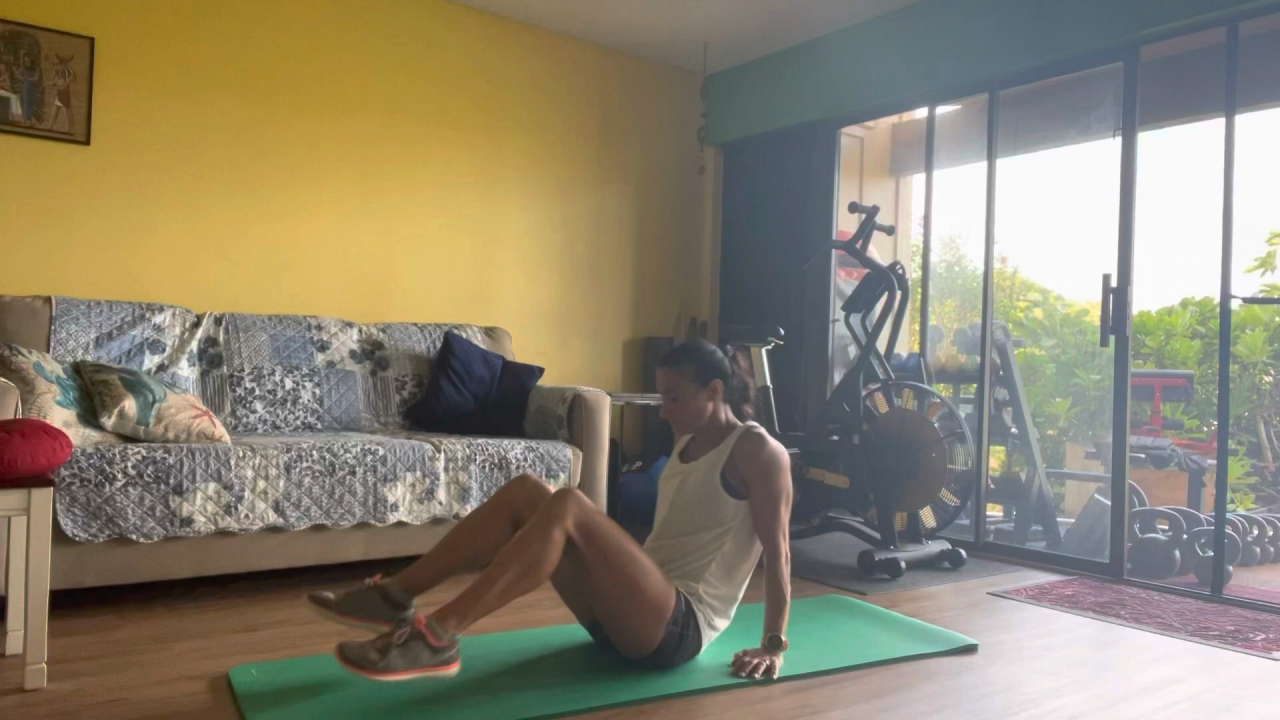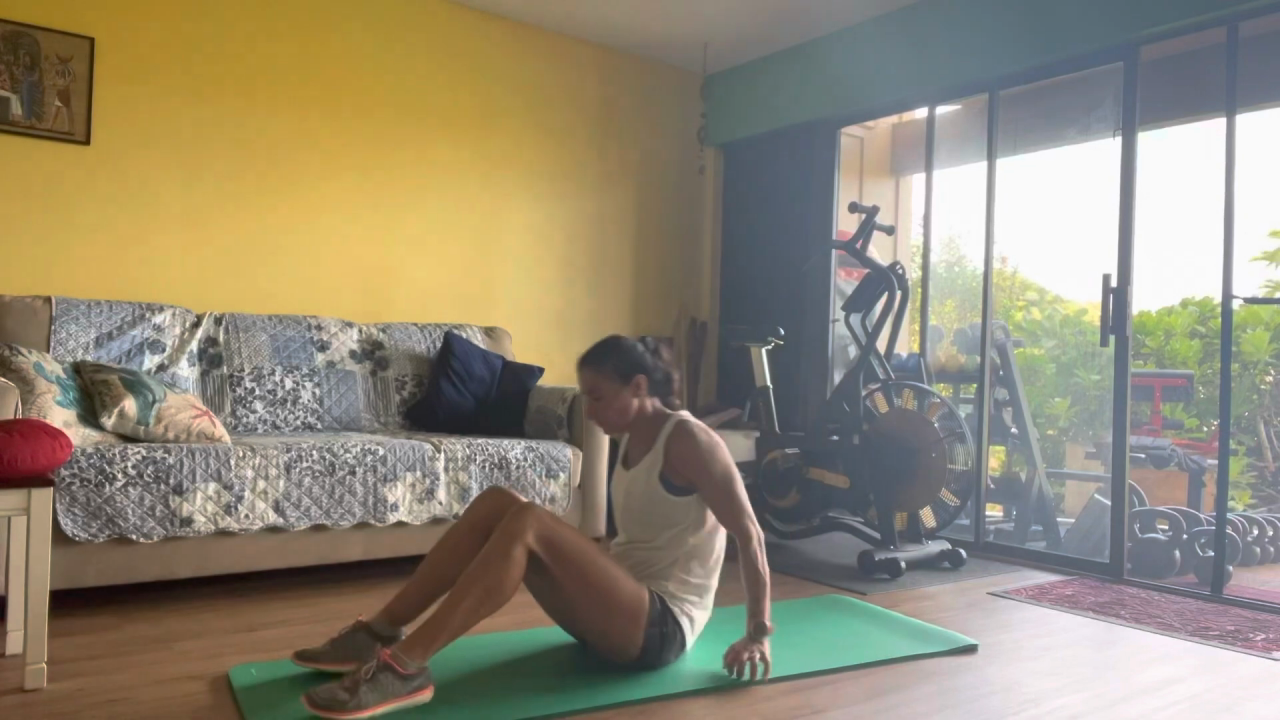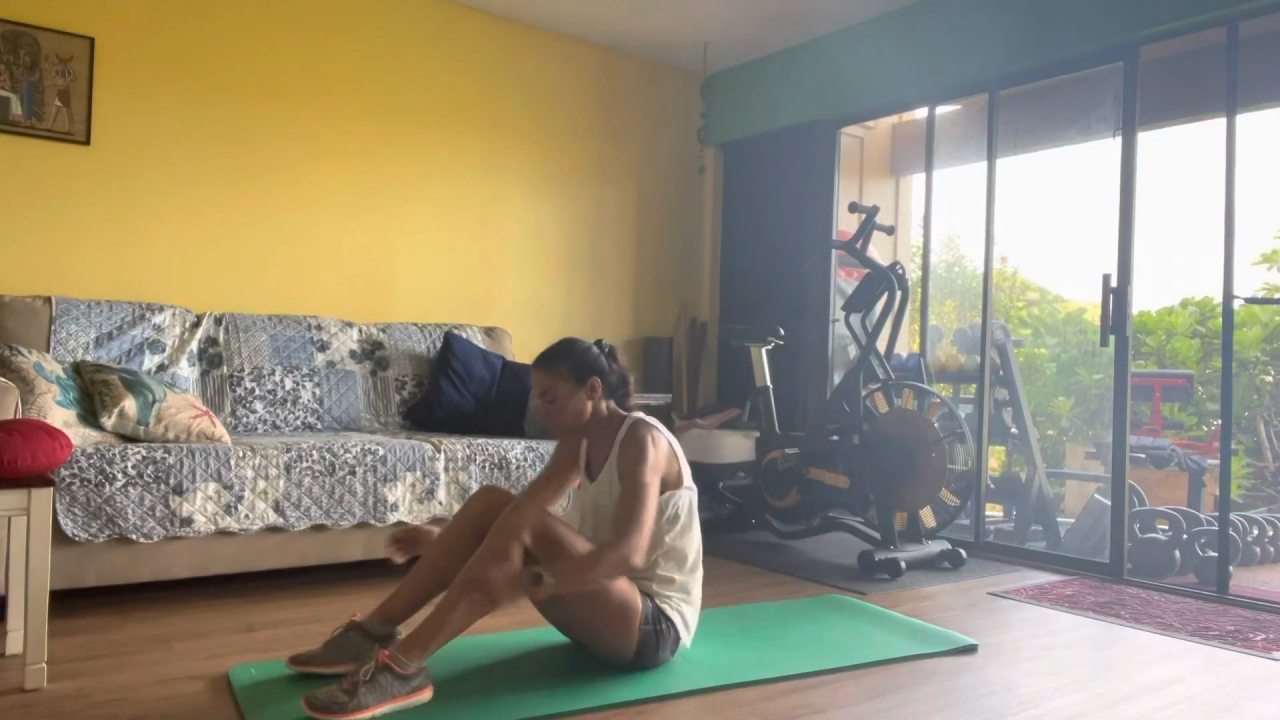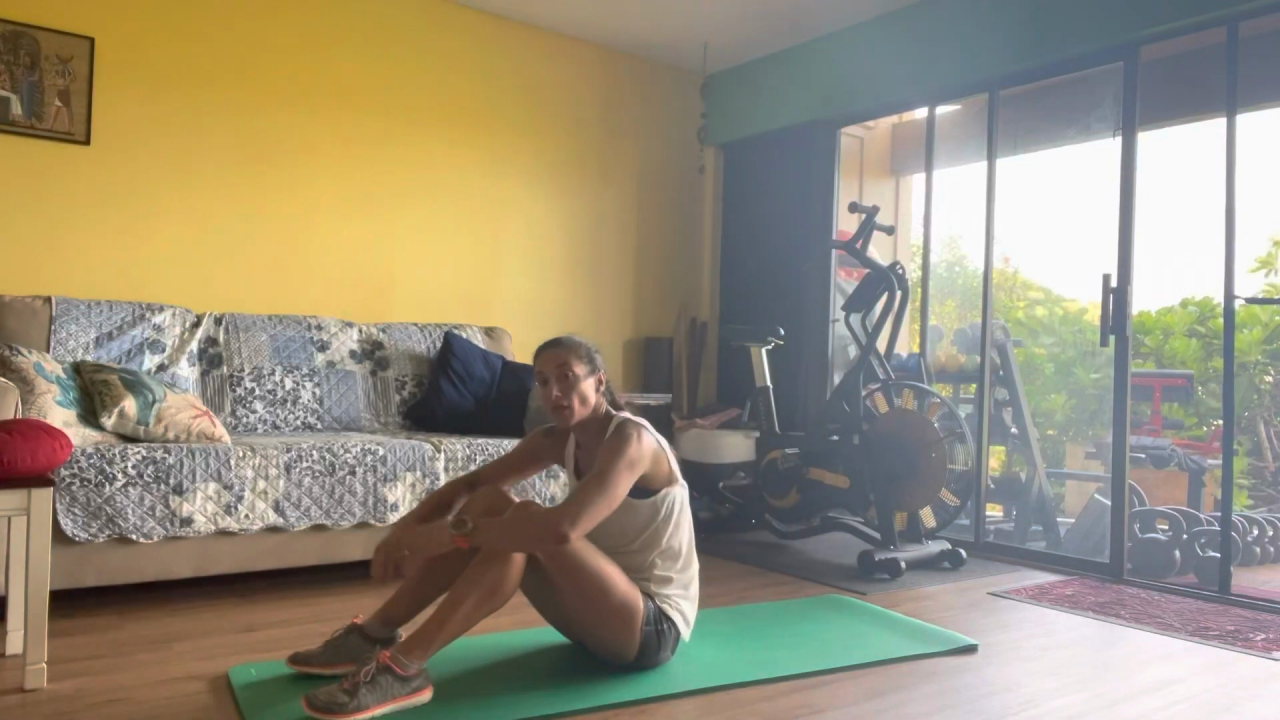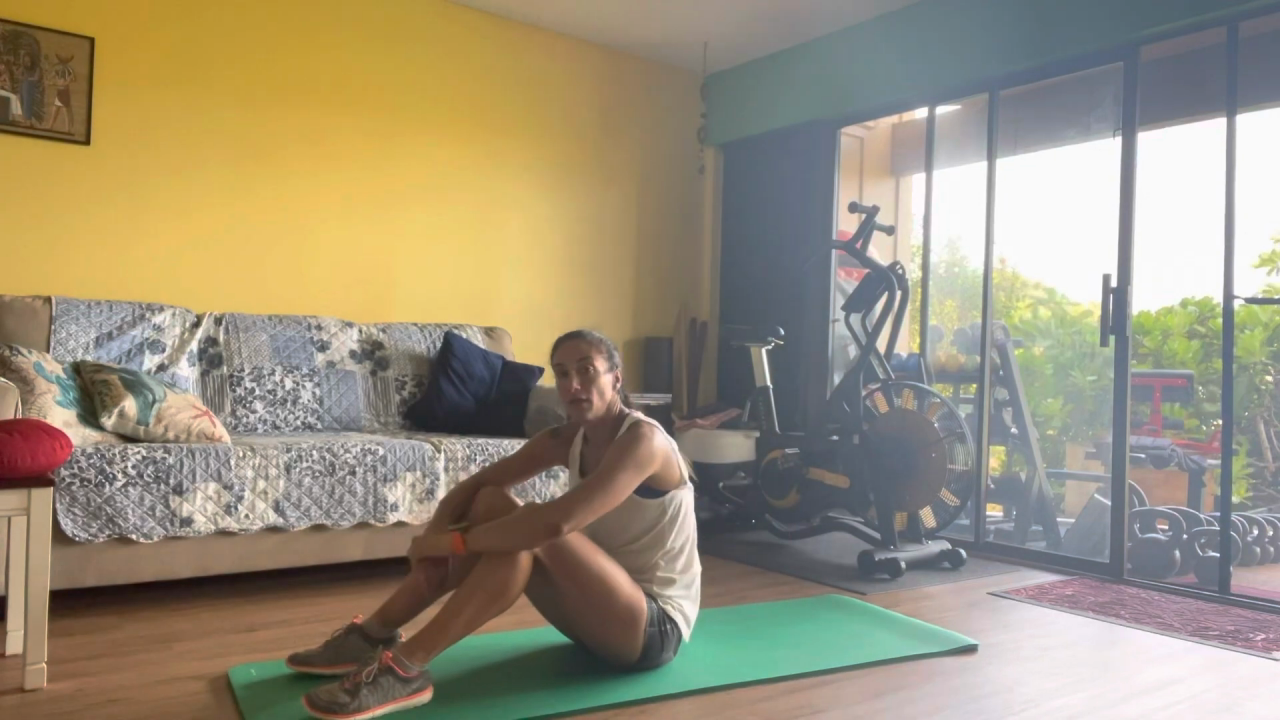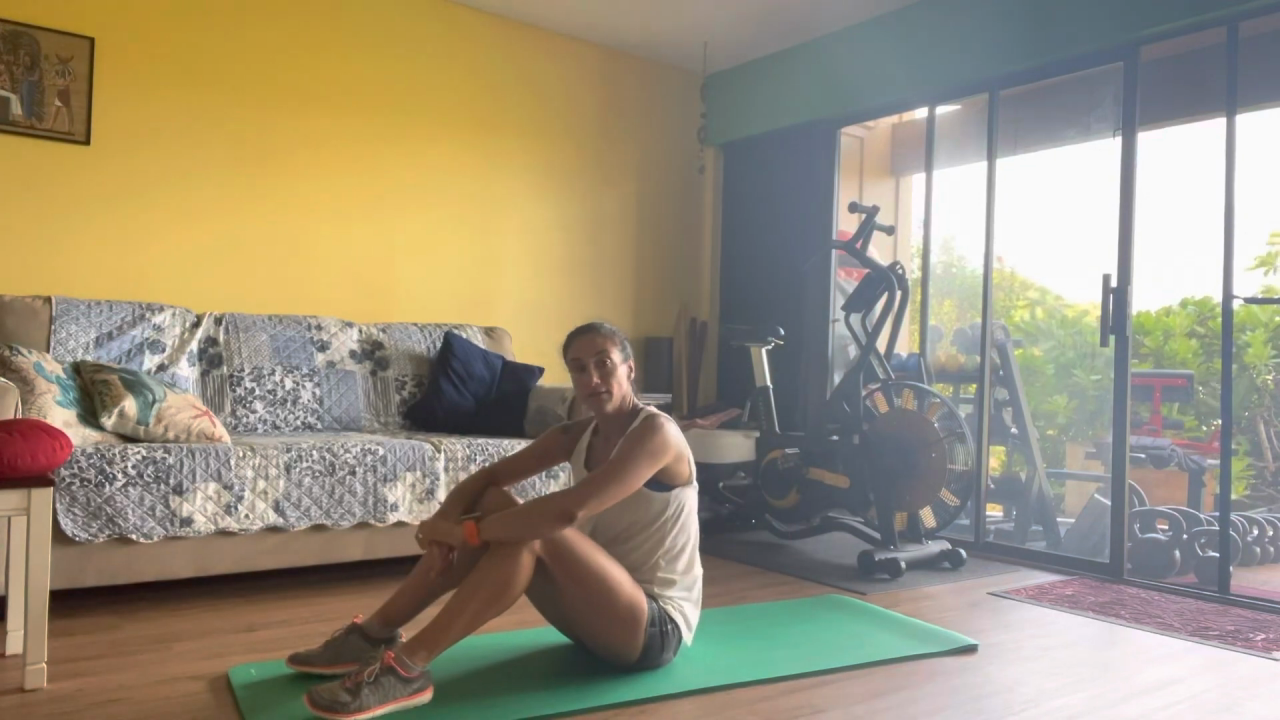
dt=0.3s
person 1, frame 1
left shoulder: (759, 451)
right shoulder: (689, 441)
left elbow: (776, 551)
left wrist: (774, 644)
left hip: (679, 627)
right hip: (636, 608)
left knee: (568, 507)
right knee: (524, 492)
left ankle: (435, 640)
right ankle: (393, 598)
person 1, frame 2
left shoulder: (690, 442)
right shoulder: (632, 439)
left elbow: (748, 535)
left wrist: (758, 632)
left hip: (660, 626)
right hip: (622, 605)
left knee: (528, 521)
right knee: (497, 502)
left ankle: (405, 667)
right ankle: (380, 632)
person 1, frame 3
left shoulder: (642, 441)
right shoulder: (579, 441)
left elbow: (628, 555)
right elbow: (534, 501)
left wrist: (528, 582)
right wrist: (441, 536)
left hip: (653, 625)
right hip: (604, 613)
left knee: (525, 523)
right knee: (492, 502)
left ankle: (403, 668)
right ankle: (374, 632)
person 1, frame 4
left shoulder: (630, 439)
right shoulder: (558, 439)
left elbow: (563, 530)
right elbow: (468, 484)
left wrist: (455, 533)
right wrist: (407, 529)
left hip: (653, 624)
right hip: (599, 612)
left knee: (528, 521)
right knee: (491, 503)
left ankle: (404, 668)
right ankle: (374, 634)
person 1, frame 5
left shoulder: (643, 439)
right shoulder: (568, 439)
left elbow: (557, 522)
right elbow: (471, 485)
left wrist: (455, 540)
right wrist: (435, 538)
left hip: (655, 625)
right hip: (599, 609)
left knee: (534, 531)
right knee: (489, 504)
left ankle: (405, 669)
right ankle: (373, 635)
person 1, frame 6
left shoulder: (656, 432)
right shoulder: (577, 436)
left elbow: (569, 511)
right elbow: (483, 478)
left wrist: (466, 530)
right wrist: (445, 523)
left hip: (656, 626)
right hip: (600, 609)
left knee: (534, 531)
right knee: (492, 503)
left ankle: (407, 668)
right ankle: (374, 634)
